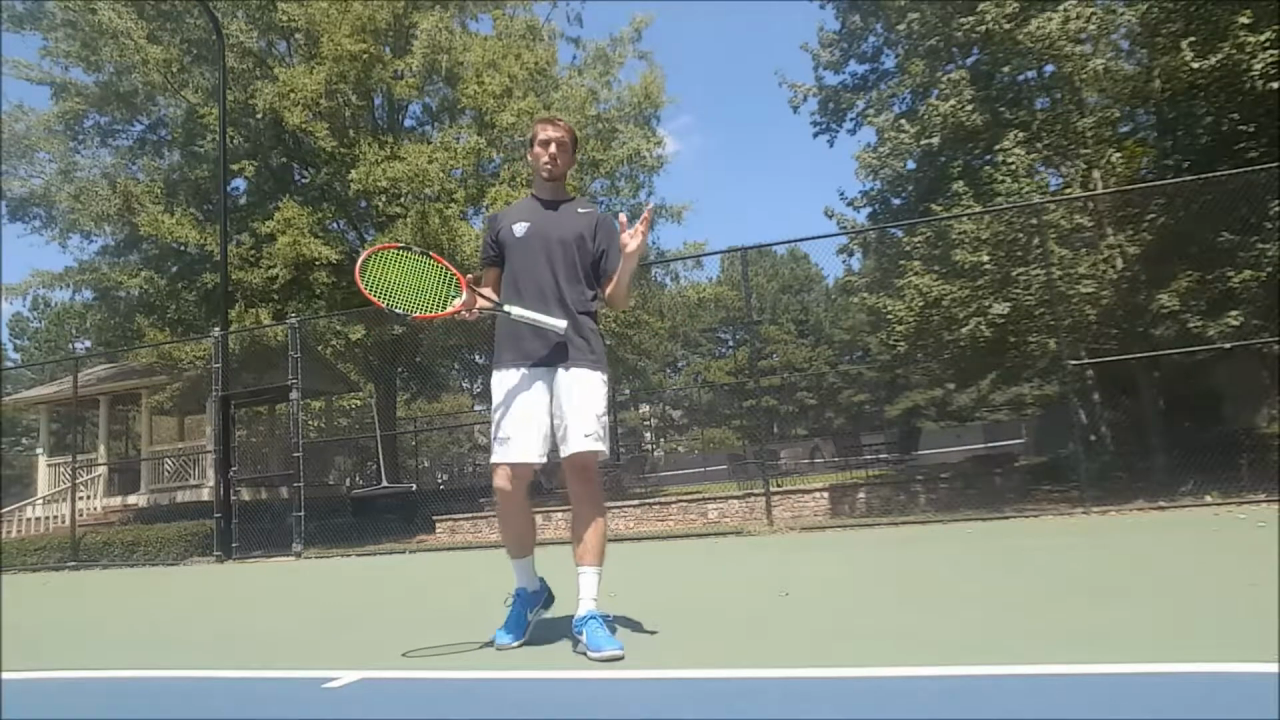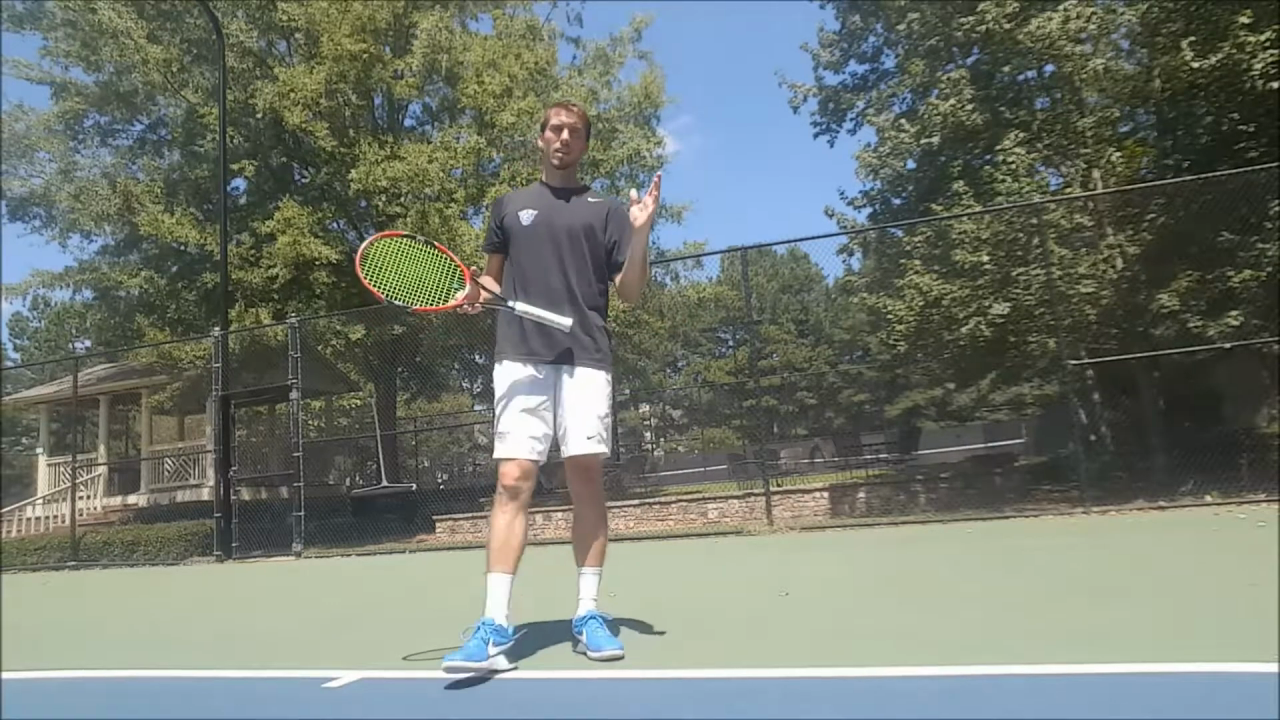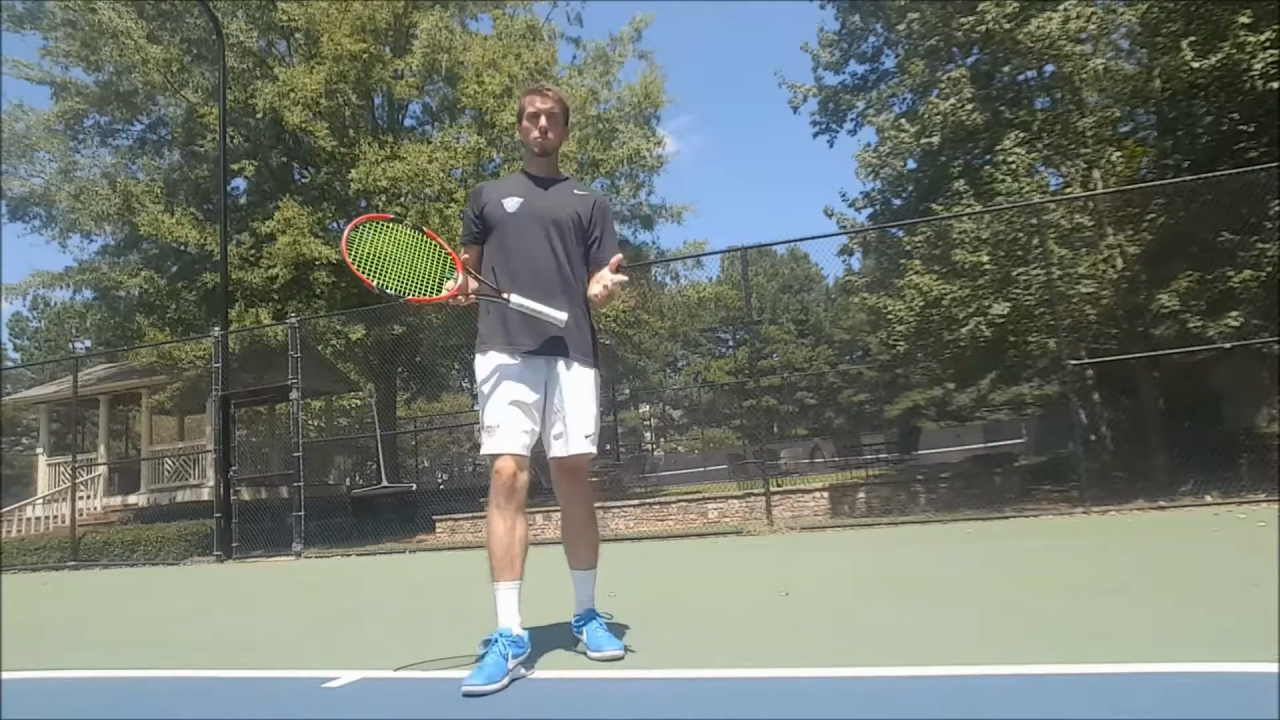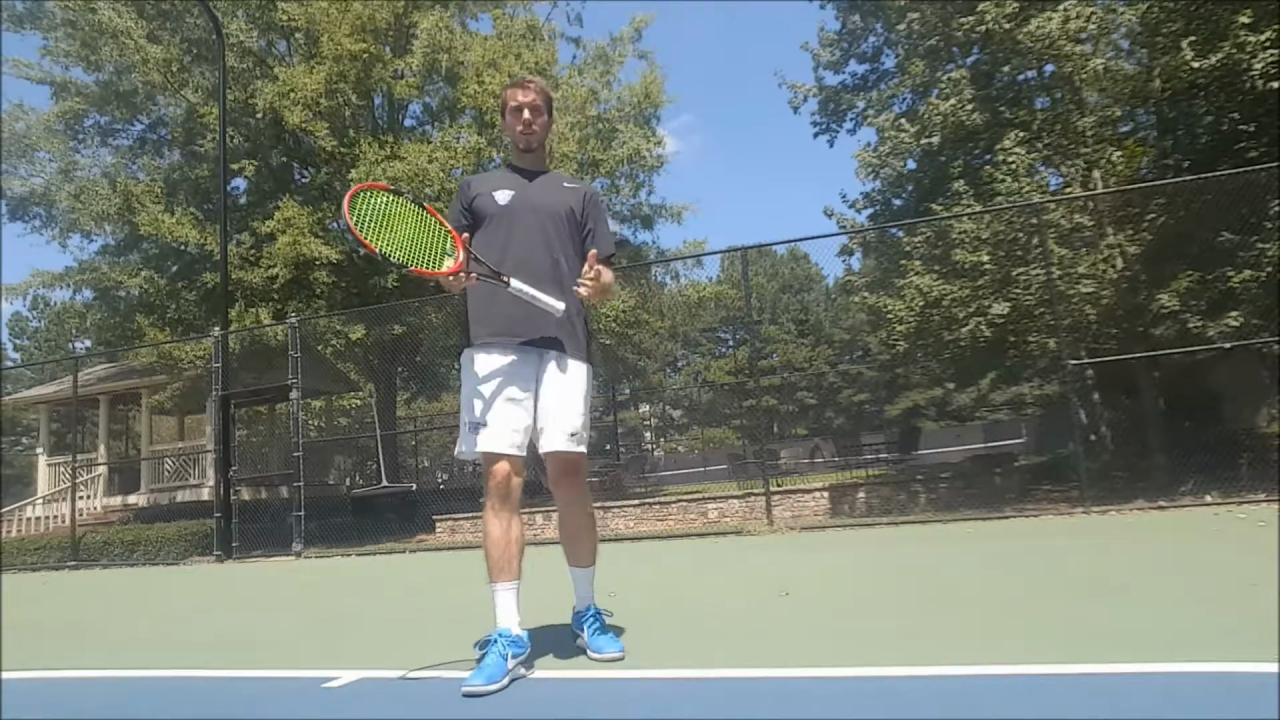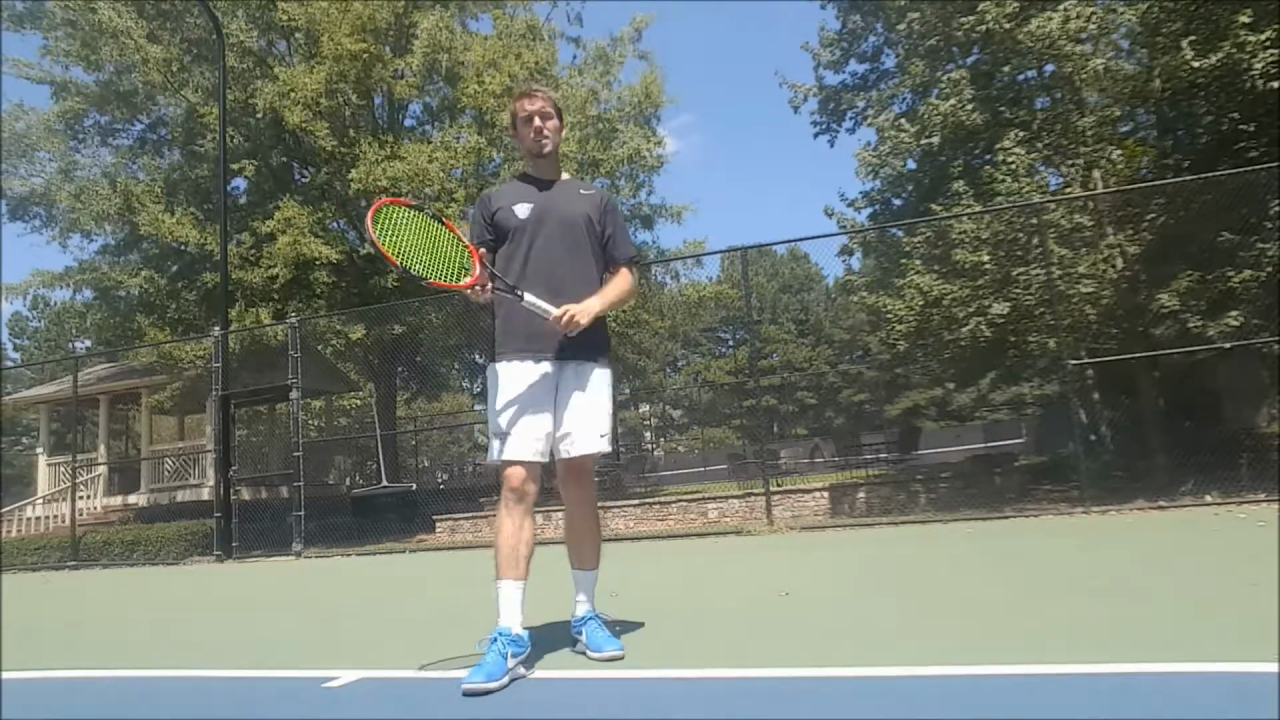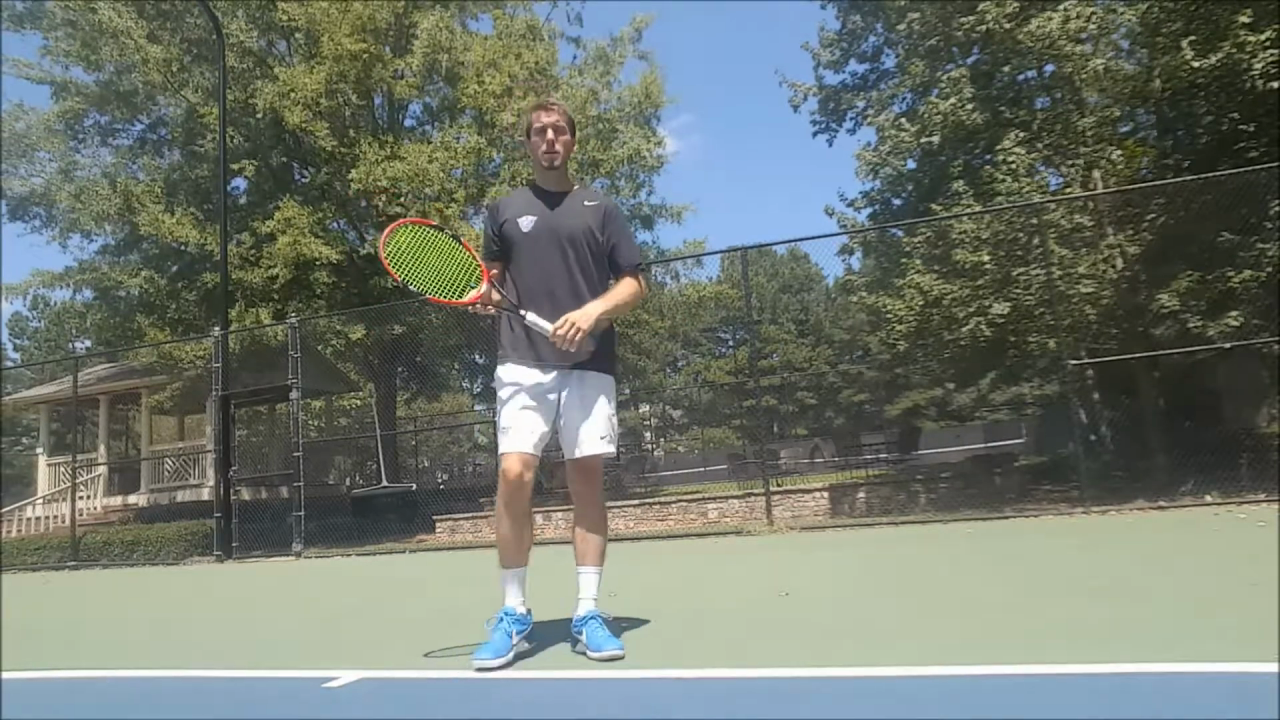
dt=0.4s
person 1, frame 1
left shoulder: (594, 218)
right shoulder: (503, 220)
left elbow: (616, 300)
right elbow: (490, 288)
left wrist: (630, 258)
right wrist: (472, 303)
left hip: (579, 360)
right hip: (516, 364)
left knee: (583, 474)
right knee: (507, 481)
left ankle: (588, 614)
right ankle: (528, 588)
person 1, frame 2
left shoulder: (606, 209)
right shoulder: (509, 205)
left elbow: (630, 292)
right elbow: (493, 275)
left wrist: (640, 236)
right wrist: (475, 293)
left hip: (585, 359)
right hip: (520, 359)
left knee: (586, 479)
right knee: (512, 481)
left ankle: (588, 615)
right ankle: (494, 628)
person 1, frame 3
left shoulder: (589, 201)
right shoulder: (488, 195)
left elbow: (602, 281)
right elbow: (466, 268)
left wrist: (605, 286)
right wrist: (460, 285)
left hip: (572, 354)
right hip: (504, 353)
left knee: (573, 478)
right knee: (507, 478)
left ankle: (586, 614)
right ankle: (508, 636)
person 1, frame 4
left shoulder: (580, 194)
right shoulder: (476, 189)
left elbow: (604, 278)
right elbow: (450, 269)
left wrist: (594, 283)
right wrist: (454, 275)
left hip: (564, 348)
right hip: (495, 348)
left knee: (569, 475)
right knee: (502, 480)
left ankle: (586, 611)
right ankle: (509, 636)
person 1, frame 5
left shoulder: (596, 199)
right shoulder: (496, 201)
left elbow: (626, 275)
right elbow: (478, 276)
left wrist: (592, 305)
right wrist: (478, 286)
left hip: (585, 357)
right hip: (518, 358)
left knee: (578, 482)
right knee: (516, 486)
left ankle: (585, 615)
right ankle: (510, 636)
person 1, frame 6
left shoulder: (602, 210)
right shoulder: (504, 210)
left elbow: (634, 284)
right elbow: (492, 280)
left wrist: (594, 310)
right wrist: (485, 295)
left hip: (589, 365)
right hip: (522, 366)
left knee: (586, 482)
right knee: (513, 475)
left ankle: (587, 613)
right ankle: (513, 614)
